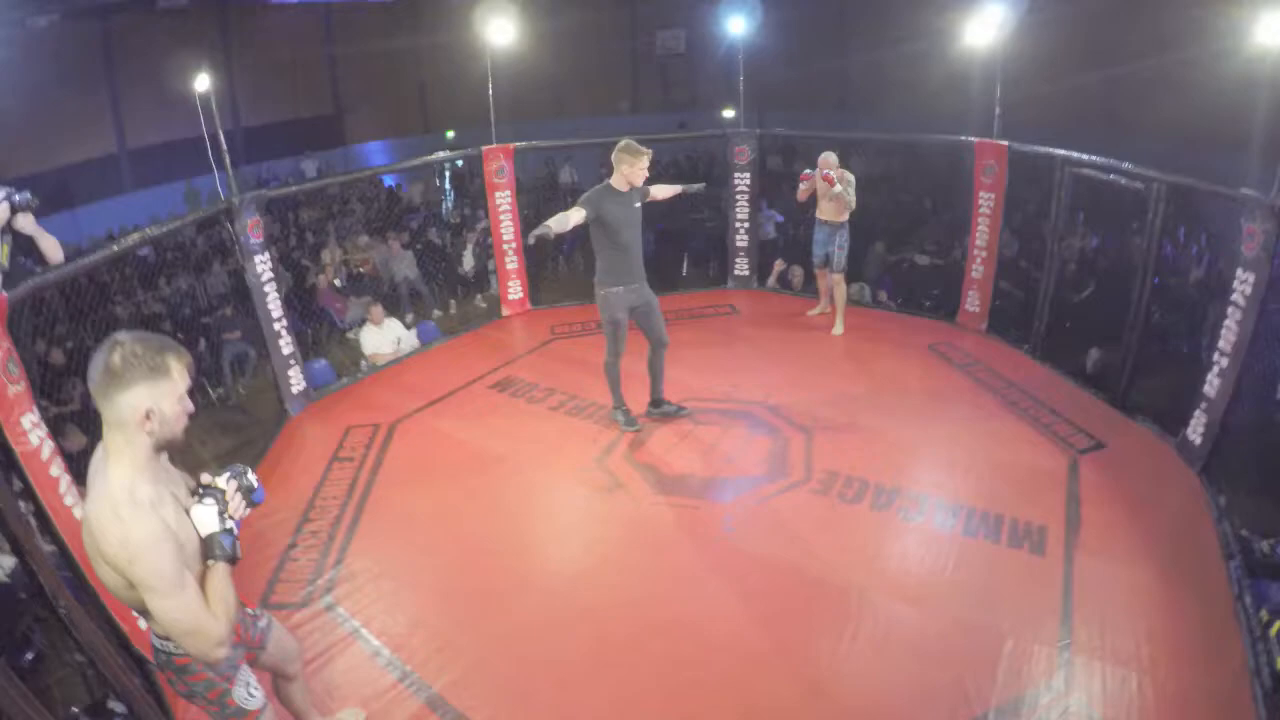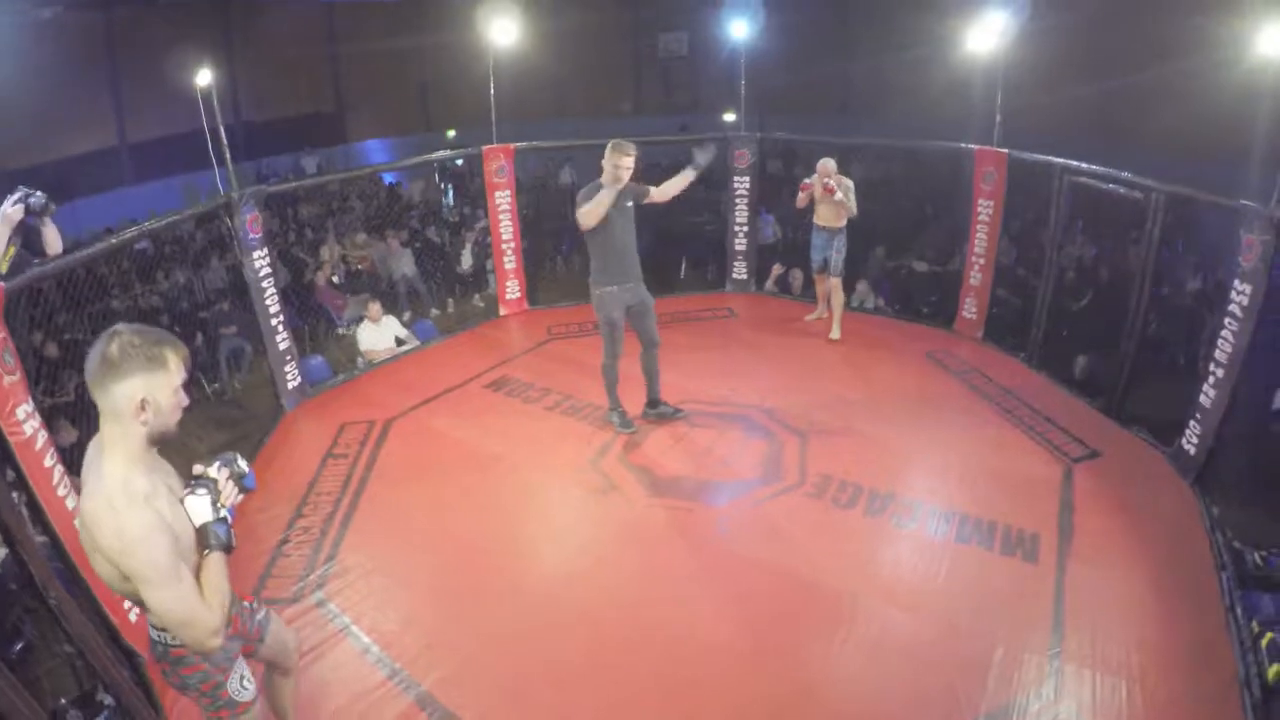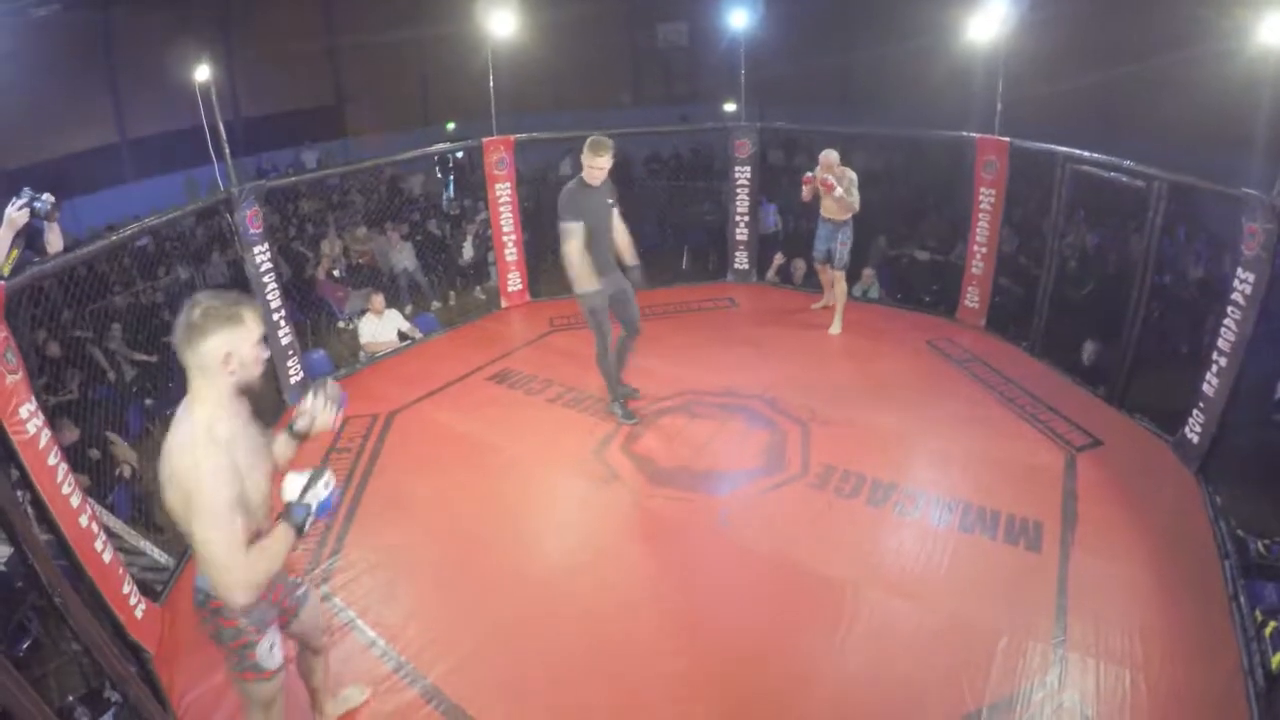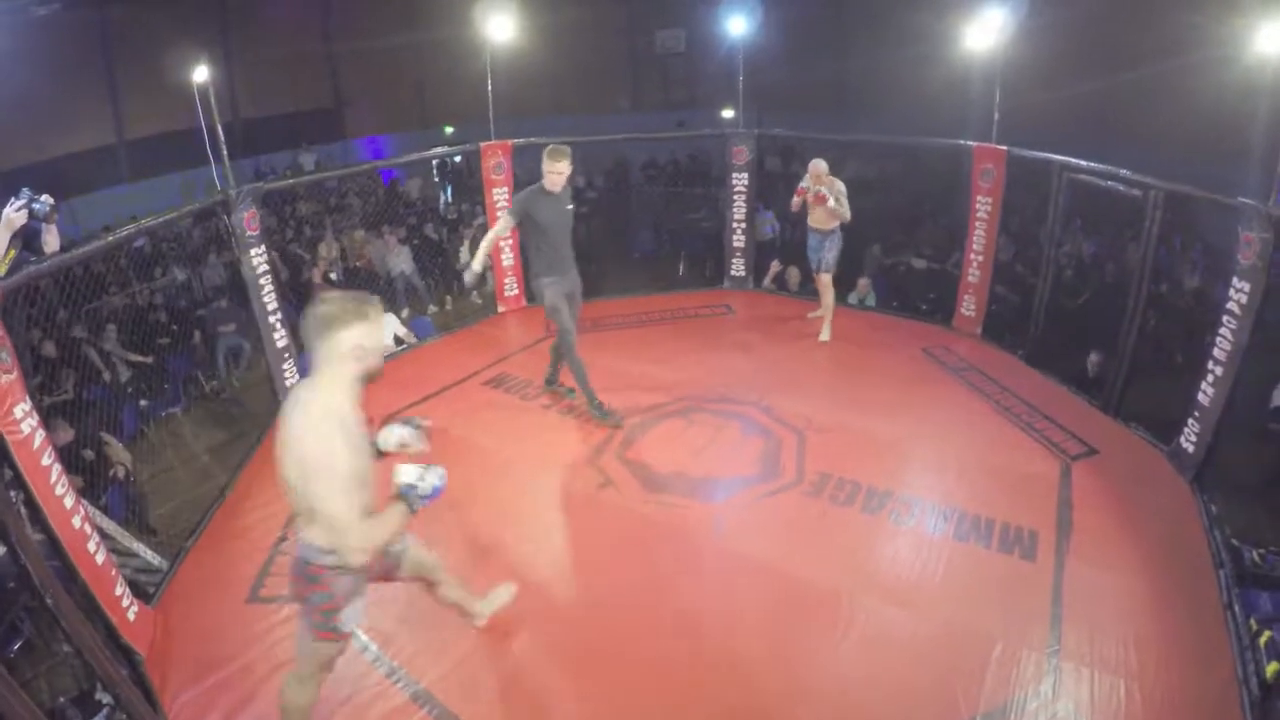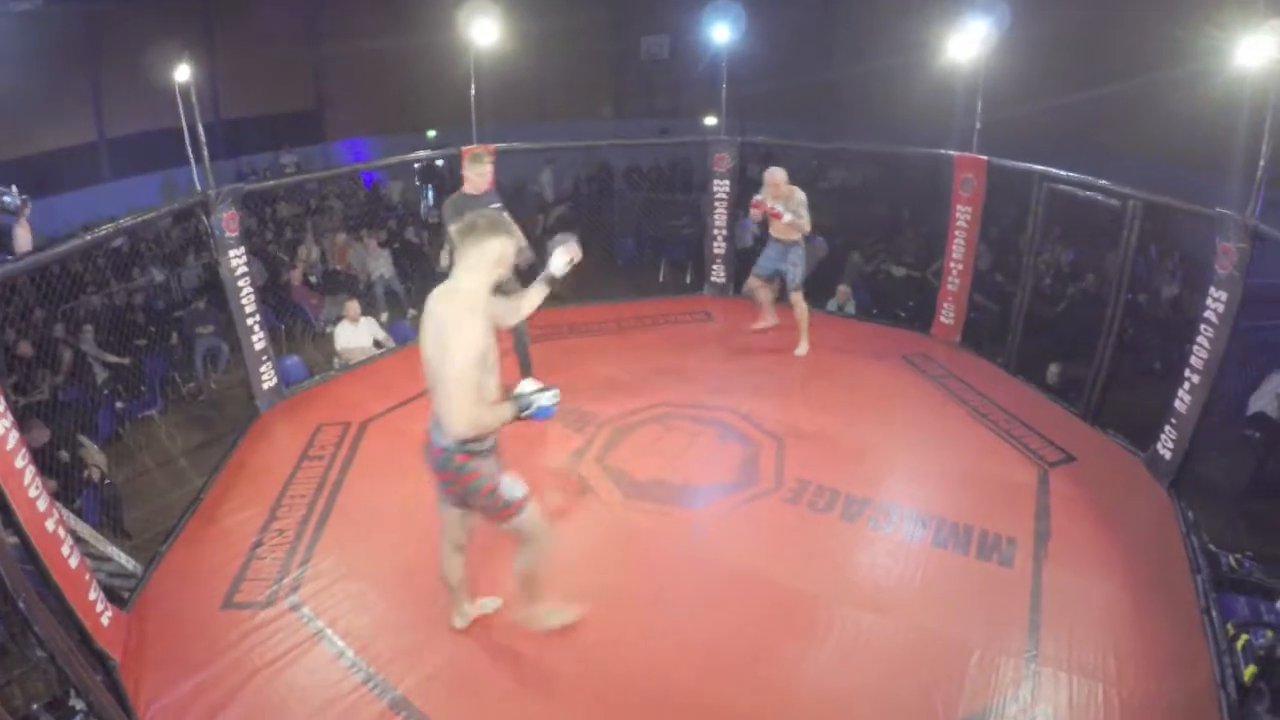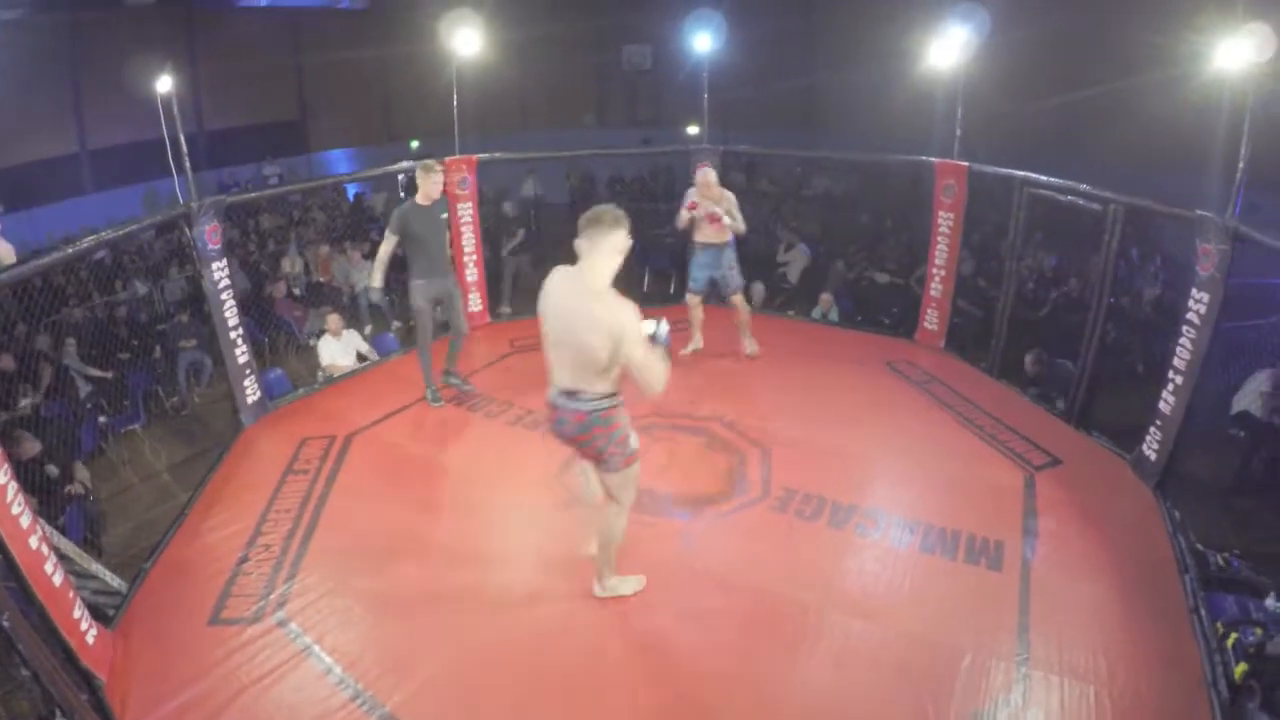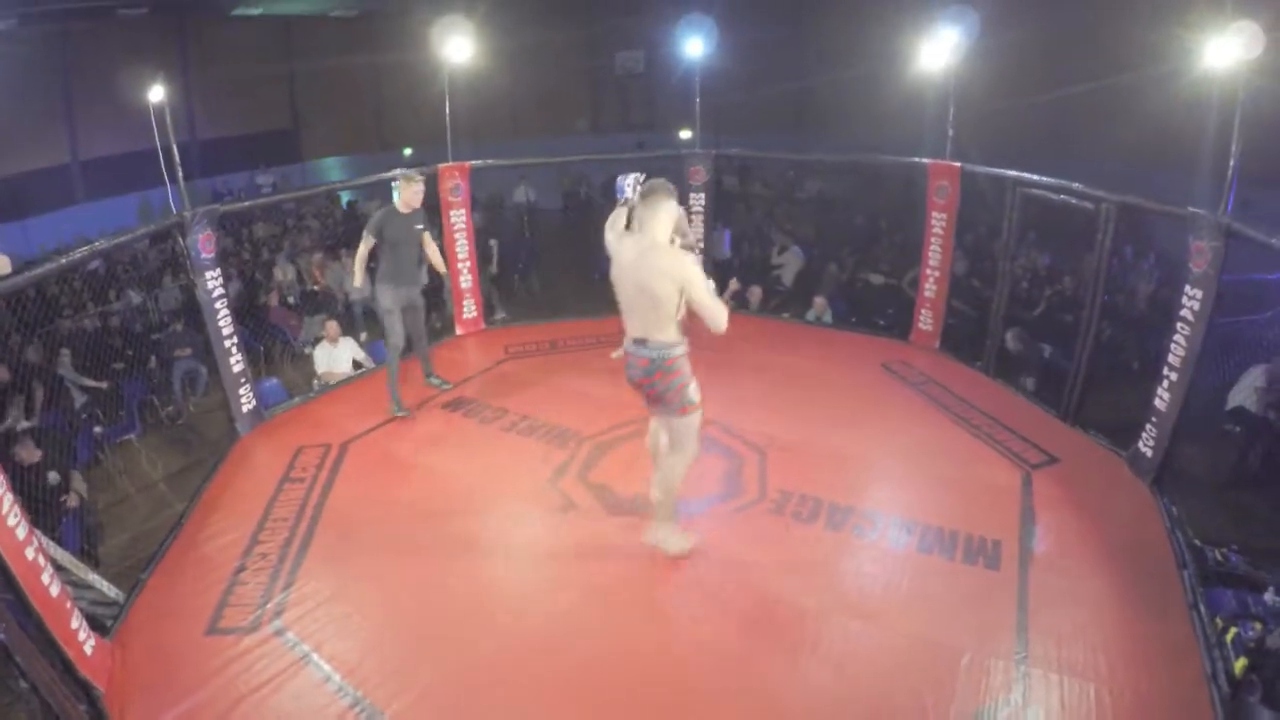
dt=0.4s
person 1, frame 1
left shoulder: (124, 453)
right shoulder: (133, 527)
right elbow: (211, 641)
left wrist: (207, 498)
right wrist: (220, 542)
left hip: (217, 617)
right hip: (198, 657)
left knee: (290, 657)
person 1, frame 2
left shoulder: (111, 445)
right shoulder: (127, 521)
right elbow: (207, 629)
left wrist: (207, 490)
right wrist: (215, 529)
left hip: (200, 605)
right hip: (195, 647)
left knee: (284, 650)
person 1, frame 3
left shoulder: (227, 404)
right shoulder: (203, 457)
right elbow: (238, 586)
left wrist: (298, 431)
right wrist: (297, 518)
left hip: (262, 580)
right hip: (237, 604)
left knee: (314, 634)
person 1, frame 4
left shoulder: (312, 394)
right shoulder: (327, 435)
right elbow: (355, 547)
left wrist: (377, 444)
right wrist: (407, 500)
left hip: (354, 549)
right hip: (331, 570)
left knee: (433, 568)
right knee: (313, 670)
left ankle: (477, 611)
person 1, frame 5
left shoulder: (448, 295)
right shoulder: (467, 326)
left elbow: (509, 314)
right elbow: (460, 423)
left wrist: (550, 276)
right wrist: (519, 407)
left hip: (444, 448)
right hip: (467, 458)
left knee: (456, 539)
right knee: (536, 535)
left ankle: (461, 610)
right ankle: (534, 609)
person 1, frame 6
left shoulder: (555, 280)
right shoulder: (618, 313)
right elbow: (653, 383)
left wrist: (585, 235)
right wrist: (656, 341)
left hip: (559, 407)
right hip: (599, 415)
left knee: (593, 465)
right knee: (623, 497)
left ankle: (597, 535)
right ankle: (604, 580)
person 1, frame 7
left shoulder: (621, 249)
right shoulder: (680, 263)
right elbow: (719, 324)
left wrist: (625, 203)
right wrist: (708, 294)
left hip: (634, 357)
right hip: (667, 363)
left knee: (659, 418)
right knee: (685, 449)
left ankle: (661, 487)
right ankle: (662, 526)
person 2, frame 1
left shoulder: (635, 192)
right shoulder: (597, 198)
left elbow: (657, 191)
right elbow: (571, 216)
left wrist: (684, 188)
right wrist: (548, 227)
left hip: (640, 285)
right hip: (612, 290)
left knee: (660, 341)
right knee: (615, 353)
left ankle: (657, 403)
right ankle: (619, 408)
person 2, frame 2
left shoulder: (629, 189)
right shoulder: (589, 194)
left elbow: (662, 193)
right elbow: (586, 221)
left wrist: (694, 169)
right wrist: (610, 187)
left hip: (635, 283)
right hip: (606, 288)
left knee: (652, 343)
right knee: (613, 352)
left ankle: (654, 404)
right ankle: (615, 410)
person 2, frame 3
left shoulder: (608, 188)
right shoulder: (570, 195)
right elbow: (573, 247)
left wrist: (633, 264)
right wrist: (587, 286)
left hip: (613, 273)
right hip: (590, 280)
left knee: (634, 329)
right knee: (605, 342)
left ankle: (616, 376)
right ankle: (616, 399)
person 2, frame 4
left shoulder: (566, 193)
right shoulder: (527, 199)
right elbow: (496, 232)
right wrist: (476, 265)
left hip: (569, 274)
right hip: (546, 280)
left knee: (566, 334)
right knee: (570, 338)
left ankle: (552, 379)
right ankle: (593, 402)
person 2, frame 5
left shoulder: (492, 195)
right shoulder: (453, 206)
left elbow: (508, 224)
left wrist: (523, 245)
left knee: (519, 328)
left ankle: (528, 380)
person 2, frame 6
left shoulder: (443, 205)
right shoulder: (404, 213)
right elbow: (386, 249)
right wrist: (376, 284)
left hip: (446, 278)
right hip: (421, 282)
left knee: (461, 328)
right knee: (426, 337)
left ankle: (450, 373)
right ankle: (430, 387)
person 2, frame 7
left shoulder: (418, 214)
right shoulder: (382, 218)
left elbow: (428, 244)
right elbow: (363, 250)
left wrist: (443, 272)
right wrist: (358, 283)
left hip: (412, 285)
right hip: (388, 288)
left knee: (420, 335)
right knee: (395, 343)
left ankle: (429, 374)
right ankle: (394, 398)
